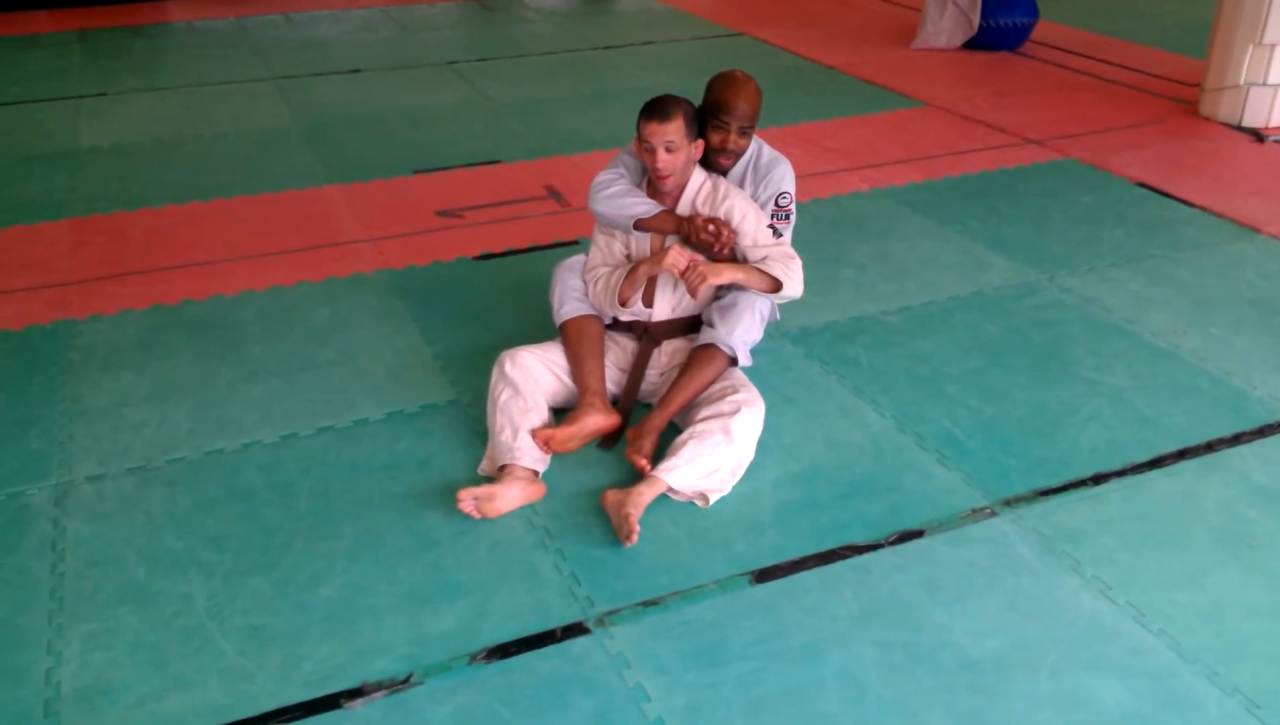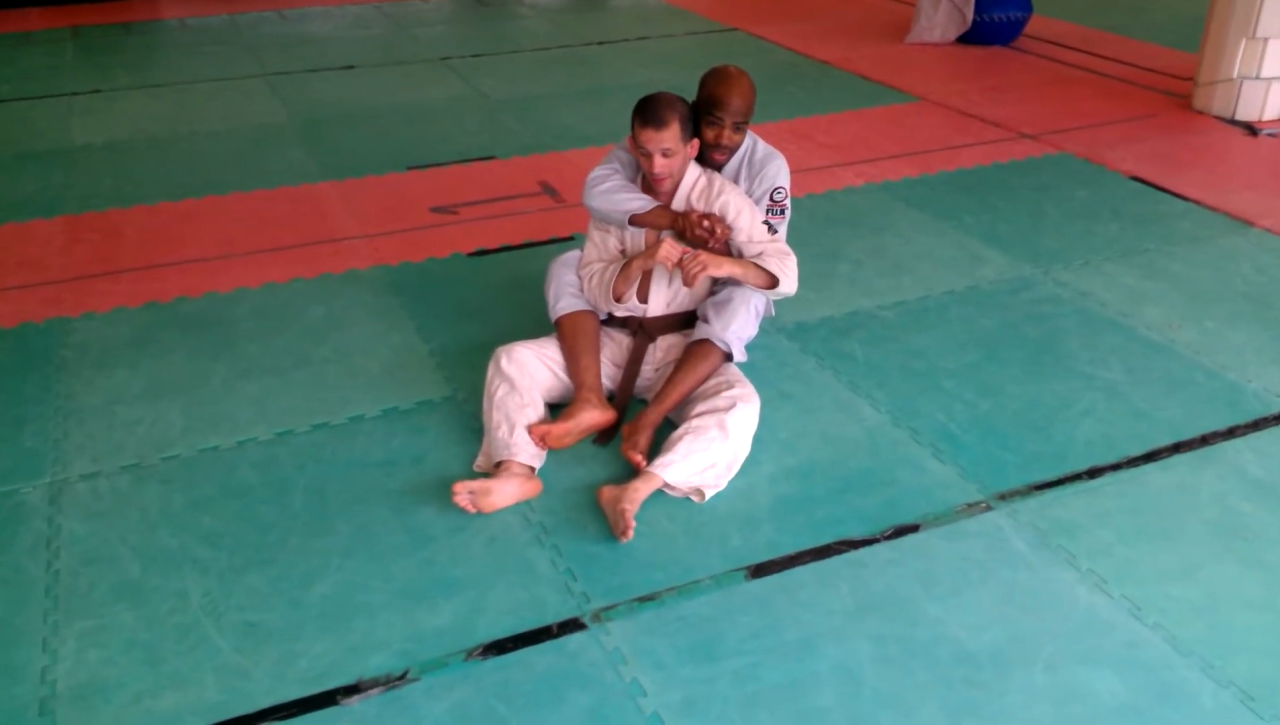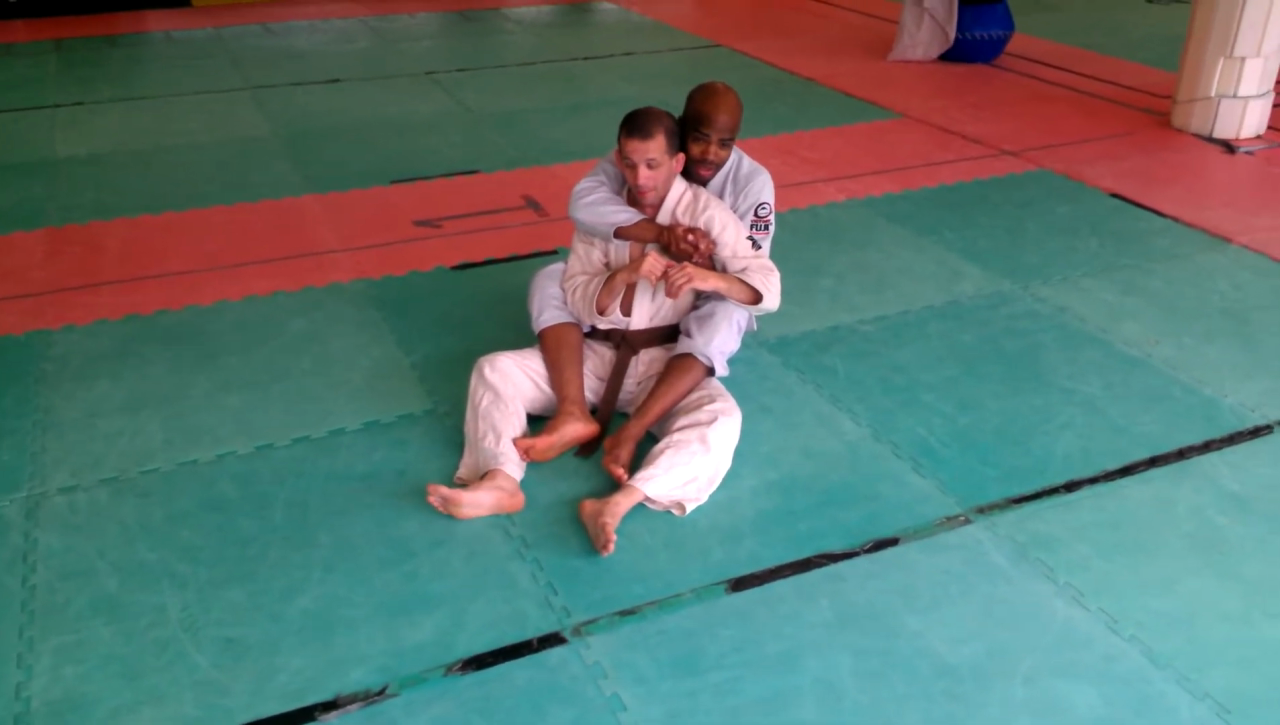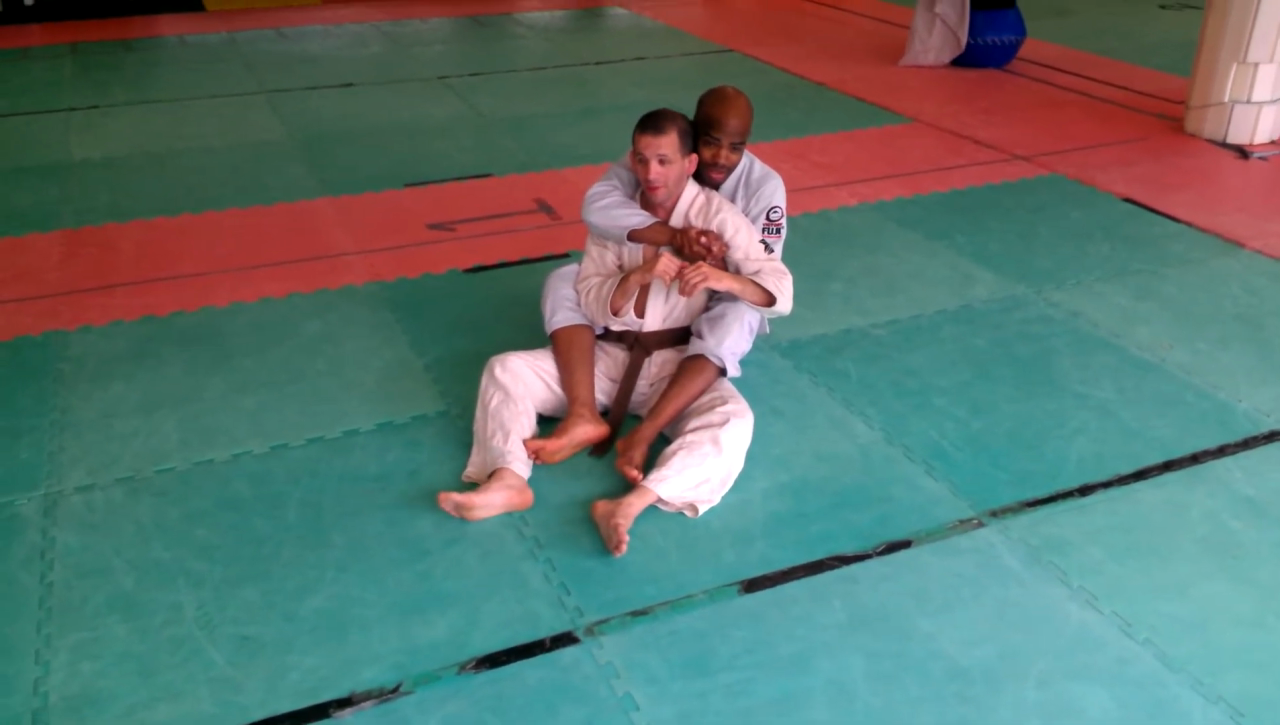
dt=0.5s
person 1, frame 1
left shoulder: (725, 202)
left elbow: (790, 276)
right elbow: (599, 294)
left wrist: (727, 270)
right wrist: (647, 266)
left hip: (690, 352)
right hip: (619, 344)
left knee: (743, 409)
right knee: (517, 365)
left ankle: (639, 495)
right ankle: (520, 476)
person 1, frame 2
left shoulder: (719, 197)
left elbow: (785, 273)
right elbow: (595, 290)
left wrist: (724, 264)
right wrist: (640, 261)
left hip: (683, 347)
right hip: (614, 340)
left knee: (738, 405)
right knee: (512, 361)
left ankle: (633, 491)
right ankle: (516, 472)
person 1, frame 3
left shoulder: (704, 212)
left elbow: (768, 290)
right elbow: (578, 302)
left wrist: (709, 277)
right wrist: (624, 275)
left hip: (667, 361)
right hip: (597, 353)
left knee: (720, 419)
right knee: (495, 371)
left ankle: (615, 505)
right ankle: (500, 482)
person 1, frame 4
left shoulder: (717, 216)
left elbow: (780, 292)
right elbow: (591, 305)
left wrist: (724, 278)
right wrist: (637, 275)
left hip: (679, 364)
right hip: (610, 355)
left knee: (732, 421)
right knee: (506, 370)
left ankle: (627, 506)
right ankle: (507, 481)
person 2, frame 1
left shoulder: (772, 171)
right elbow: (604, 193)
left wrist: (722, 254)
right wrist: (681, 224)
left hip: (717, 297)
left knee: (750, 308)
right knee: (573, 273)
left ankle: (654, 424)
right ankle: (594, 405)
person 2, frame 2
left shoulder: (767, 165)
right elbow: (599, 188)
left wrist: (718, 247)
right wrist: (676, 220)
left hip: (711, 291)
left knee: (744, 303)
right knee: (567, 268)
left ankle: (647, 420)
right ankle: (591, 400)
person 2, frame 3
left shoulder: (752, 182)
right elbow: (585, 201)
left wrist: (703, 262)
right wrist: (661, 233)
left hip: (694, 307)
left knee: (727, 318)
right knee: (551, 282)
left ankle: (629, 434)
right ankle: (573, 413)
person 2, frame 4
left shoulder: (764, 185)
right elbow: (598, 204)
left wrist: (715, 265)
right wrist: (674, 236)
left hip: (706, 307)
left knee: (738, 319)
right knee: (563, 283)
left ankle: (642, 435)
right ankle: (583, 415)
